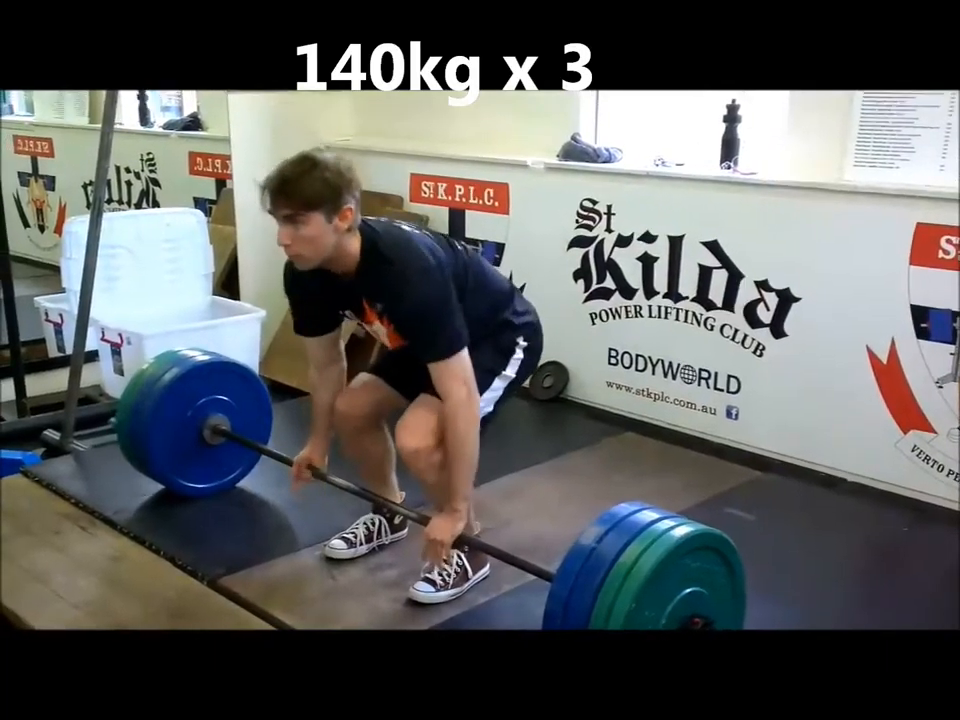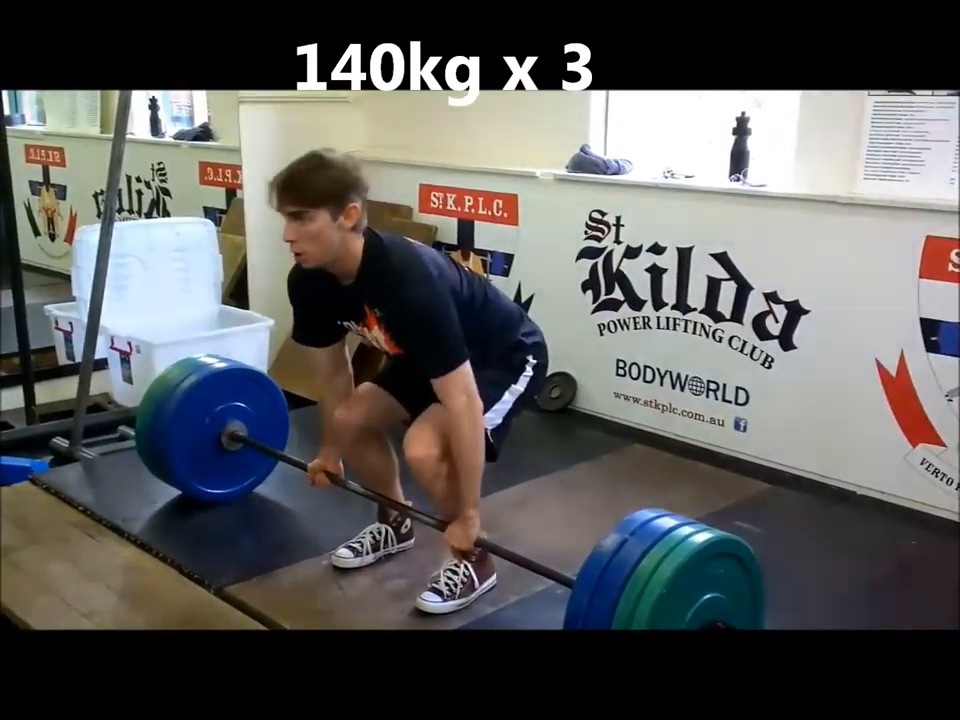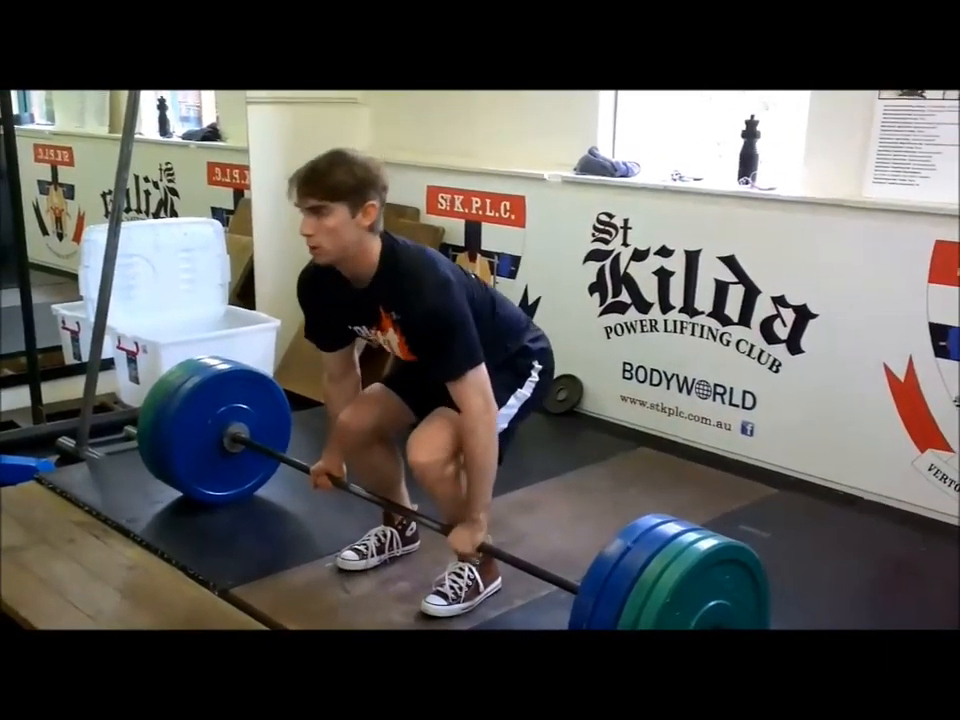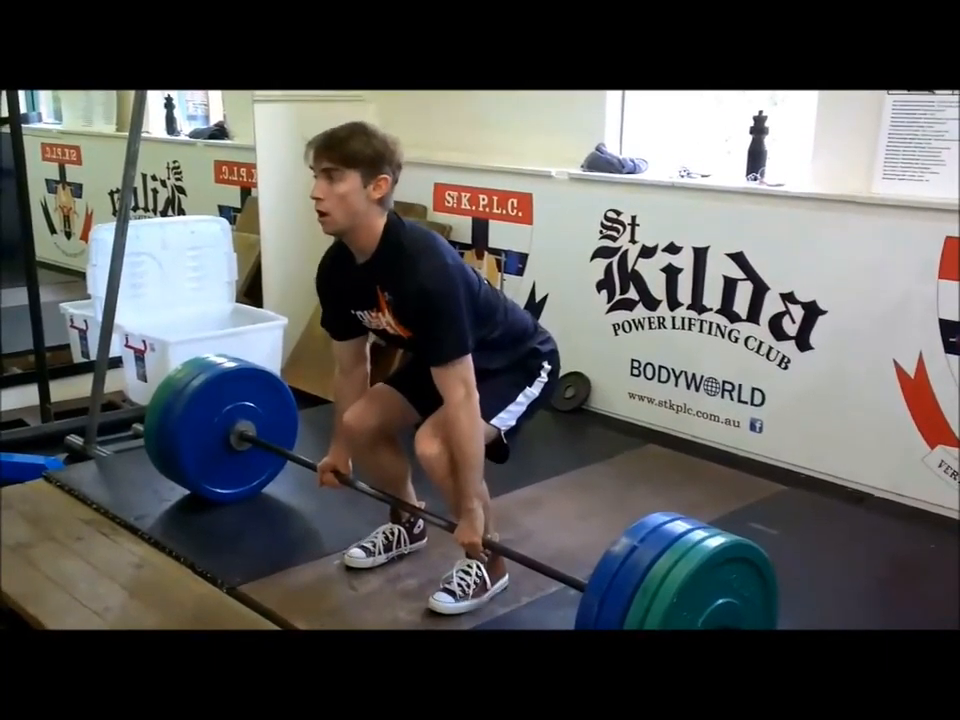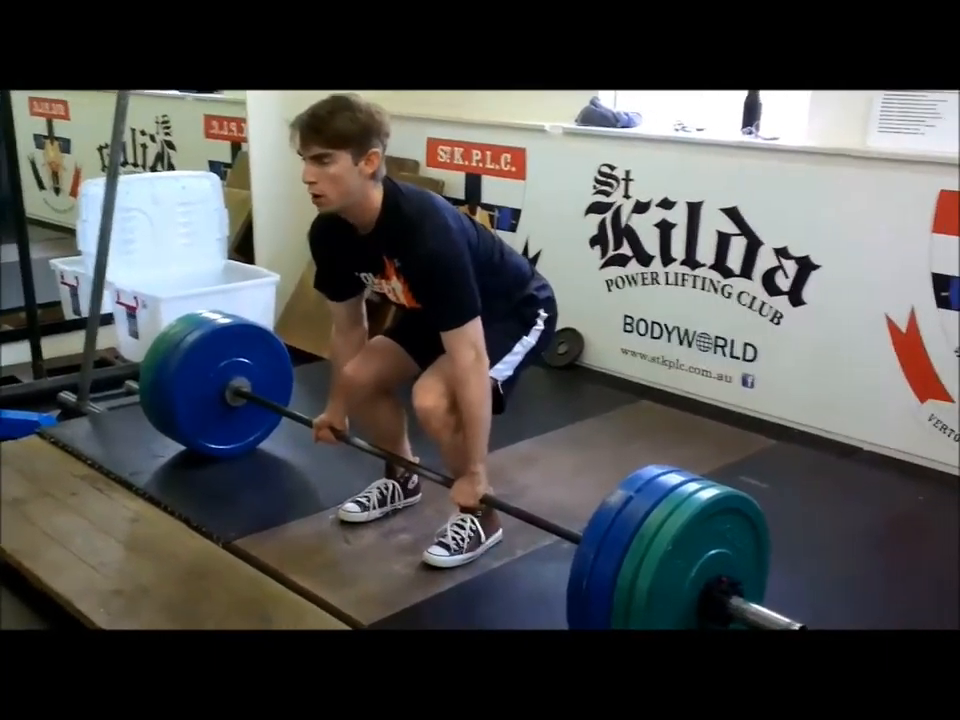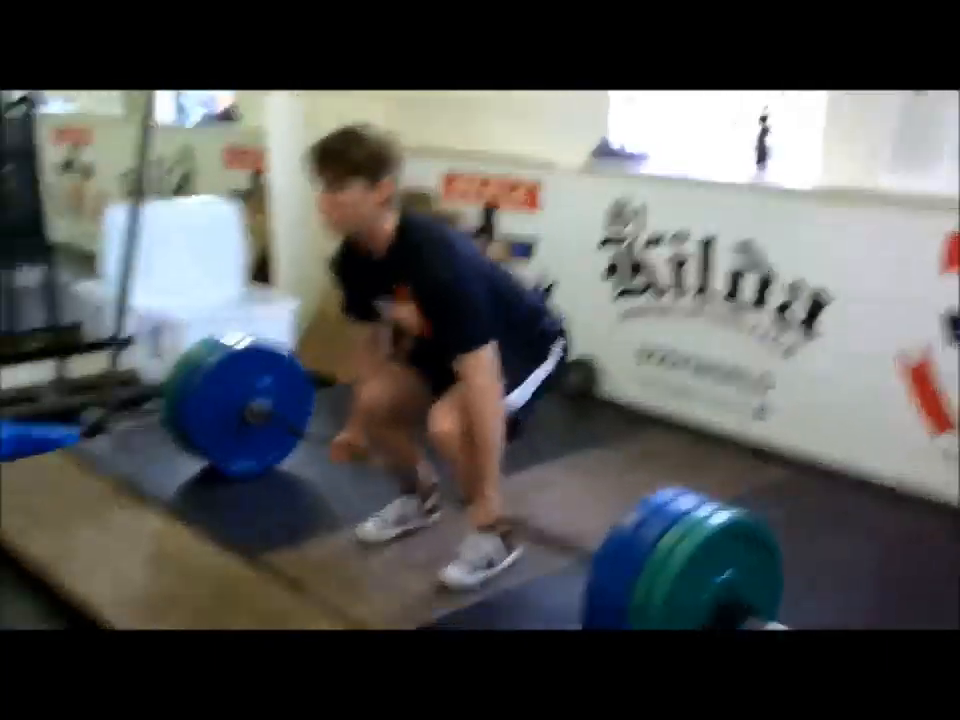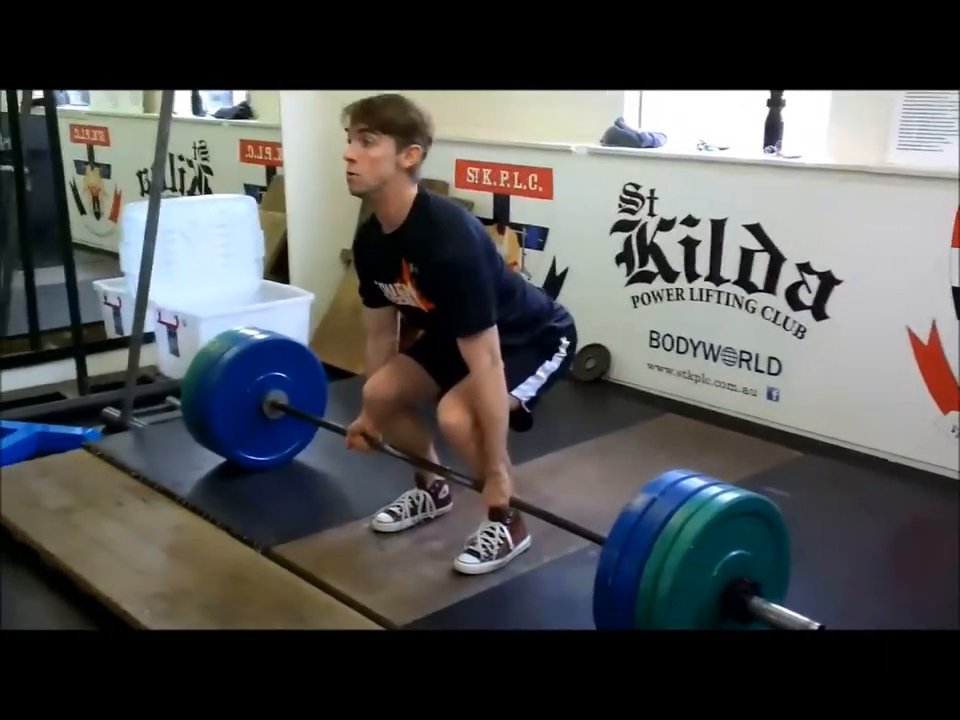
dt=0.7s
person 1, frame 1
left shoulder: (410, 272)
right shoulder: (306, 275)
left elbow: (462, 396)
right elbow: (325, 363)
left wrist: (454, 511)
right wrist: (317, 443)
left hip: (499, 333)
right hip: (427, 337)
left knee: (417, 436)
right knee: (352, 410)
left ankle: (468, 550)
right ankle: (389, 515)
person 1, frame 2
left shoulder: (411, 282)
right shoulder: (309, 282)
left elbow: (463, 405)
right elbow: (332, 369)
left wrist: (468, 515)
right wrist: (328, 450)
left hip: (507, 355)
right hip: (428, 355)
left knee: (423, 449)
right knee: (351, 420)
left ankle: (475, 562)
right ankle: (395, 524)
person 1, frame 3
left shoulder: (427, 287)
right shoulder: (318, 284)
left elbow: (479, 409)
right elbow: (340, 372)
left wrist: (475, 520)
right wrist: (333, 452)
left hip: (513, 361)
right hip: (432, 360)
left knee: (429, 452)
right knee: (355, 426)
left ankle: (479, 566)
right ankle: (399, 528)
person 1, frame 4
left shoulder: (426, 270)
right shoulder: (337, 268)
left elbow: (461, 396)
right elbow: (351, 364)
left wrist: (470, 511)
right wrist: (338, 447)
left hip: (517, 360)
right hip: (439, 358)
left knee: (434, 447)
right knee: (361, 425)
left ankle: (487, 563)
right ankle: (406, 524)
person 1, frame 5
left shoulder: (428, 234)
right shoulder: (329, 233)
left elbow: (469, 358)
right elbow: (347, 324)
left wrist: (473, 473)
right wrist: (335, 406)
left hip: (517, 310)
right hip: (436, 309)
left knee: (432, 400)
right knee: (359, 378)
left ankle: (479, 515)
right ankle: (401, 478)
person 1, frame 6
left shoulder: (439, 260)
right shoulder: (355, 258)
left elbow: (482, 380)
right elbow: (370, 345)
left wrist: (487, 494)
right wrist: (355, 425)
left hip: (529, 340)
right hip: (451, 336)
left knee: (448, 422)
right knee: (378, 402)
left ankle: (495, 533)
right ankle: (421, 496)
person 1, frame 7
left shoulder: (450, 241)
right shoulder: (371, 239)
left elbow: (485, 363)
right elbow: (380, 331)
left wrist: (497, 473)
right wrist: (367, 415)
left hip: (536, 335)
right hip: (456, 331)
left knee: (456, 415)
right knee: (381, 394)
left ankle: (507, 522)
right ankle: (431, 490)
